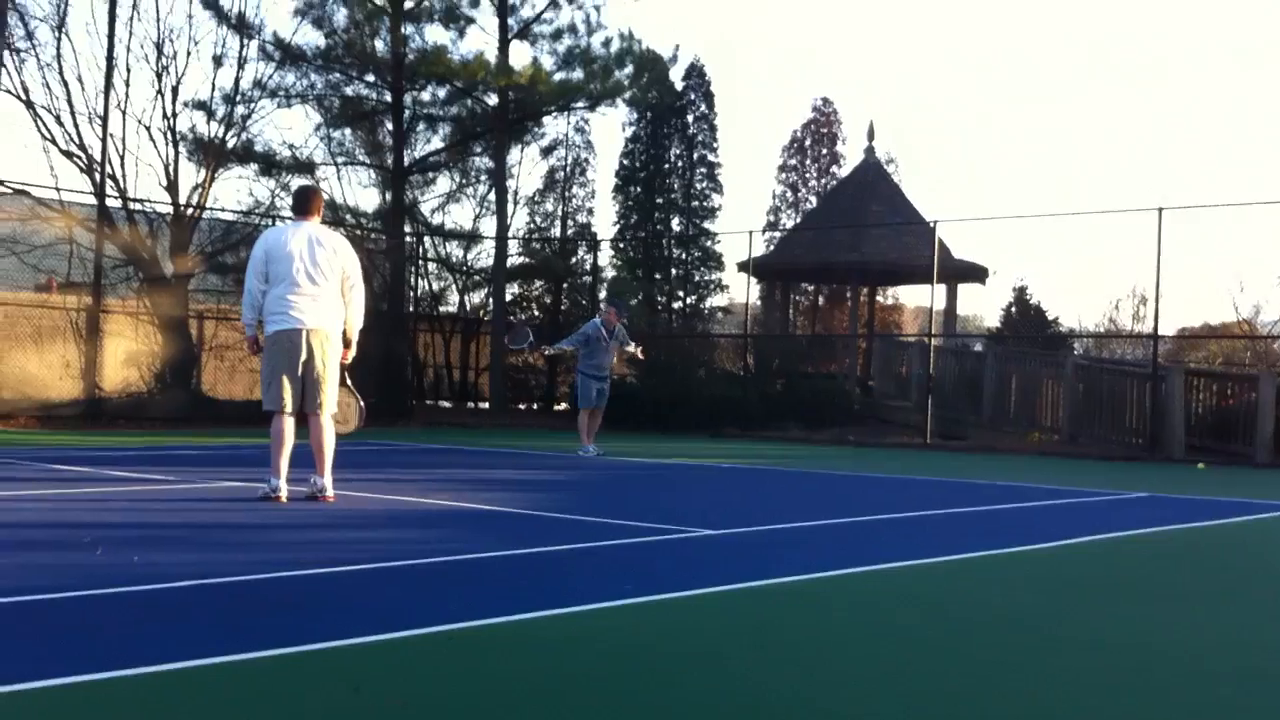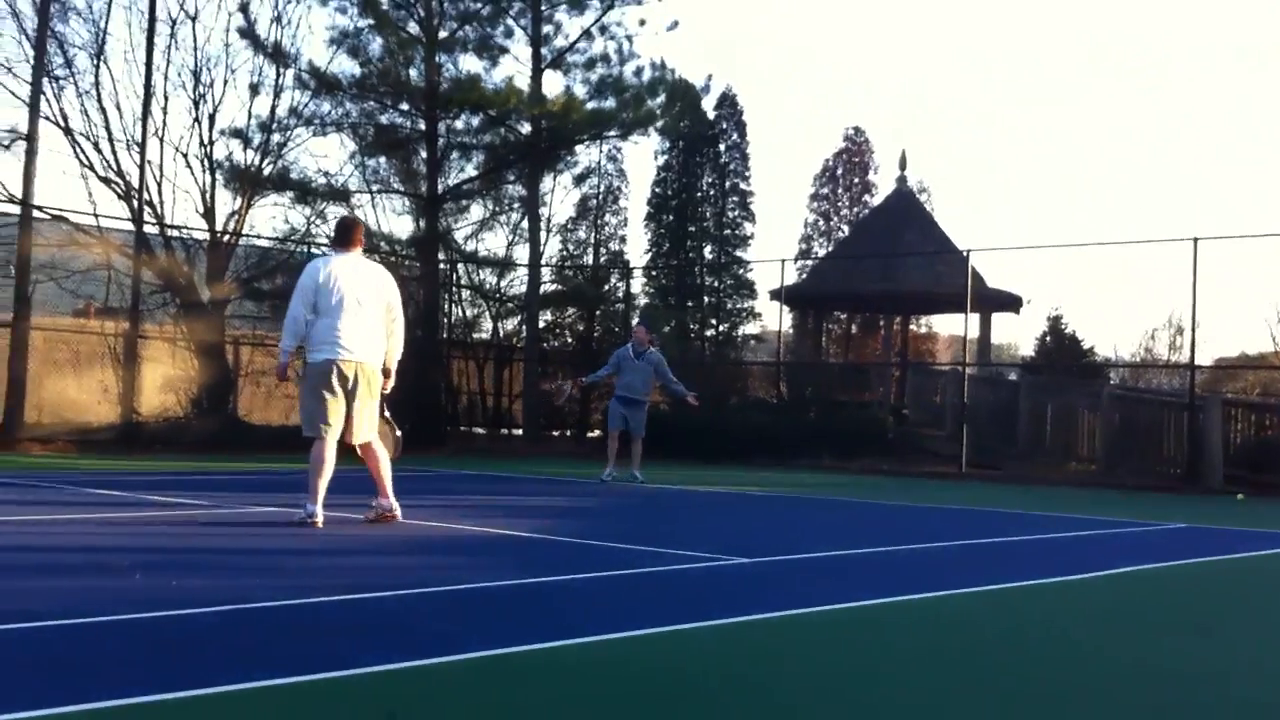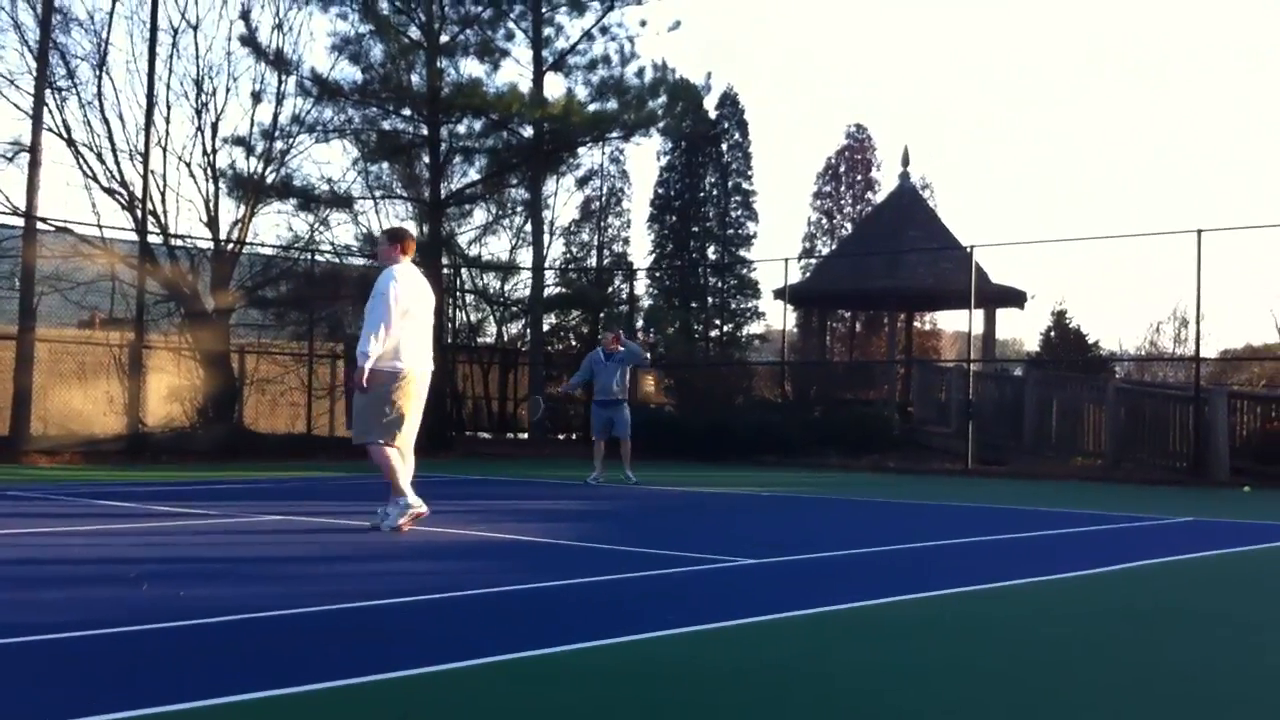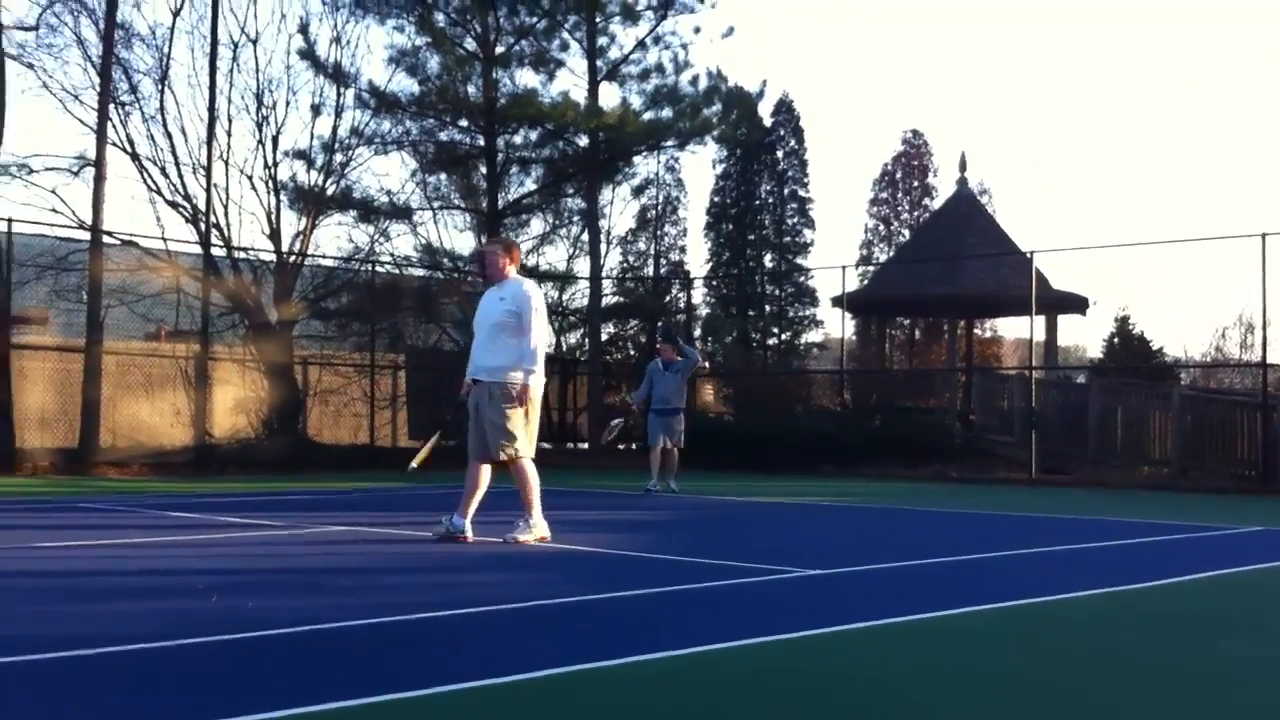
dt=0.7s
person 1, frame 1
left shoulder: (270, 239)
right shoulder: (338, 242)
left elbow: (254, 288)
right elbow: (354, 293)
left wrist: (250, 329)
right wrist: (352, 336)
left hip: (282, 332)
right hip: (325, 333)
left knee: (283, 411)
right knee: (320, 412)
left ankle: (277, 483)
right ankle: (323, 483)
person 1, frame 2
left shoulder: (319, 268)
right shoulder: (382, 275)
left elbow: (298, 316)
right elbow: (395, 325)
left wrist: (285, 356)
right wrist: (390, 365)
left hip: (327, 361)
right hip: (367, 364)
left knee: (325, 436)
right knee: (366, 436)
left ankle: (314, 508)
right ankle: (387, 502)
person 1, frame 3
left shoulder: (393, 275)
right shoulder: (421, 282)
left elbow: (381, 323)
left wrist: (363, 362)
left hip: (388, 370)
right hip: (417, 370)
left knee: (374, 439)
right knee: (400, 442)
left ankle: (406, 500)
right ankle: (394, 511)
person 1, frame 4
left shoulder: (526, 290)
right shoulder: (489, 296)
left elbow: (537, 338)
left wrist: (531, 378)
right wrist: (468, 378)
left hip: (511, 385)
right hip: (483, 385)
left knee: (517, 455)
right knee: (479, 456)
left ankle: (535, 521)
right ankle: (461, 522)
person 2, frame 1
left shoulder: (620, 331)
right shoulder: (591, 327)
left elbow: (627, 344)
right elbow: (572, 342)
left wrist: (635, 350)
right wrist: (554, 348)
left hip: (604, 377)
right hip: (587, 375)
left knee: (599, 411)
right knee: (586, 409)
left ankle: (590, 443)
right ankle: (584, 445)
person 2, frame 2
left shoulder: (656, 358)
right shoulder: (622, 352)
left elbow: (668, 379)
right elbow: (607, 370)
left wrist: (684, 393)
right wrist: (588, 379)
left hip: (639, 404)
right hip: (619, 400)
left knee: (636, 438)
right knee: (613, 433)
left ankle: (635, 472)
right ankle: (610, 468)
person 2, frame 3
left shoulder: (625, 354)
right shoulder: (594, 356)
left elbow: (642, 356)
right elbow: (581, 376)
left wrist: (624, 341)
right wrist: (565, 388)
left hip: (619, 404)
right hip: (599, 404)
left knee: (625, 437)
right knee: (599, 439)
left ankle: (627, 470)
right ankle: (598, 472)
person 2, frame 4
left shoulder: (683, 366)
right shoulder: (653, 366)
left elbow: (696, 359)
right elbow: (645, 387)
left wrist: (681, 345)
right wrist: (636, 402)
left hip: (675, 413)
right hip: (656, 412)
left knee: (672, 448)
right knee: (655, 446)
left ankle: (671, 480)
right ankle: (654, 481)
